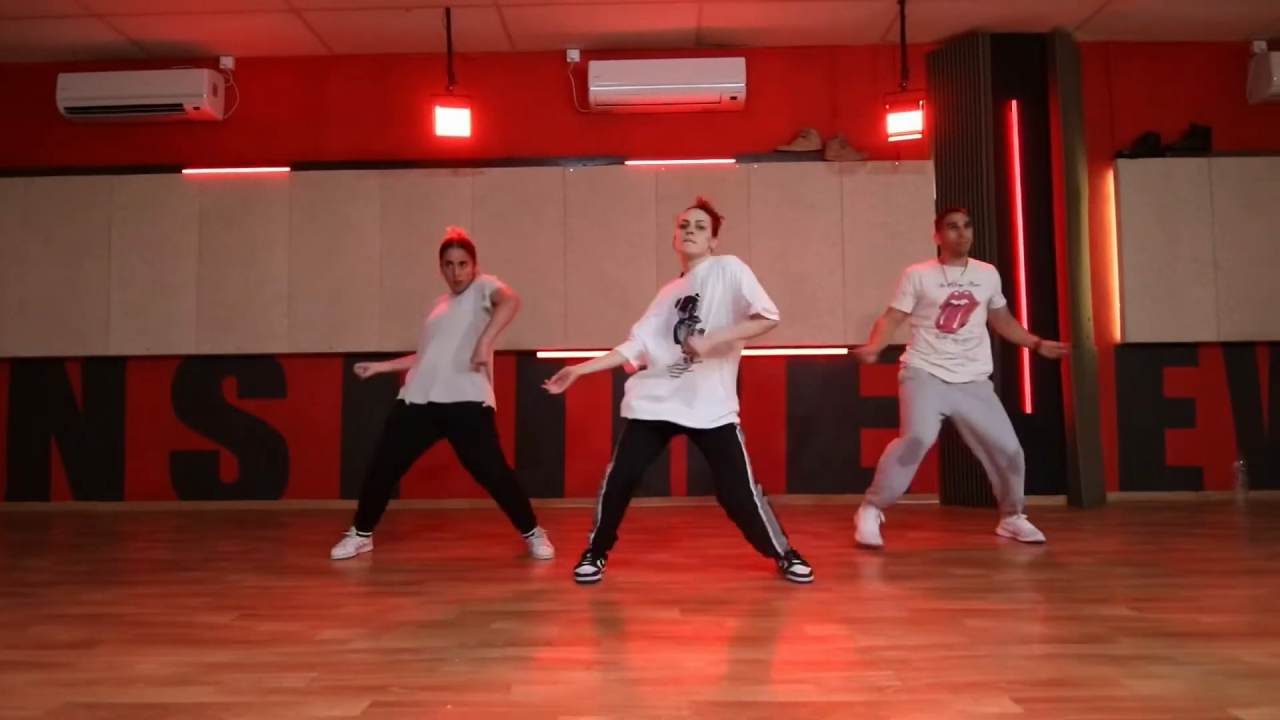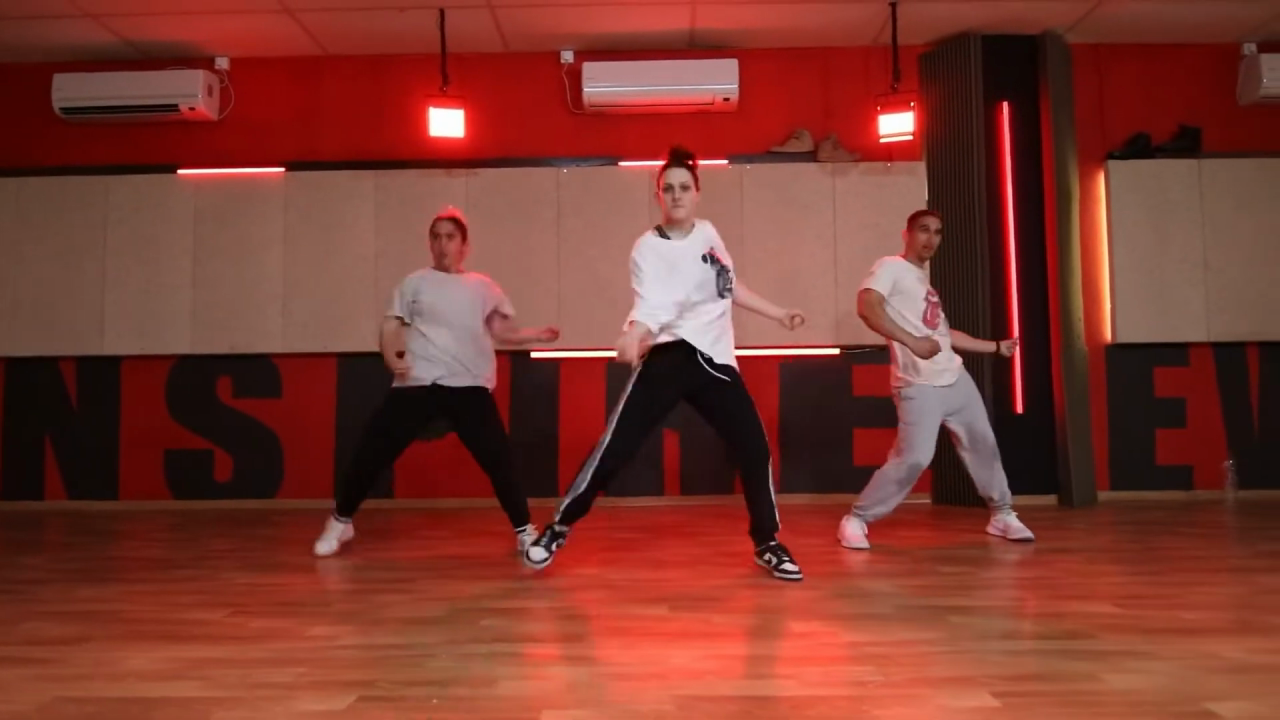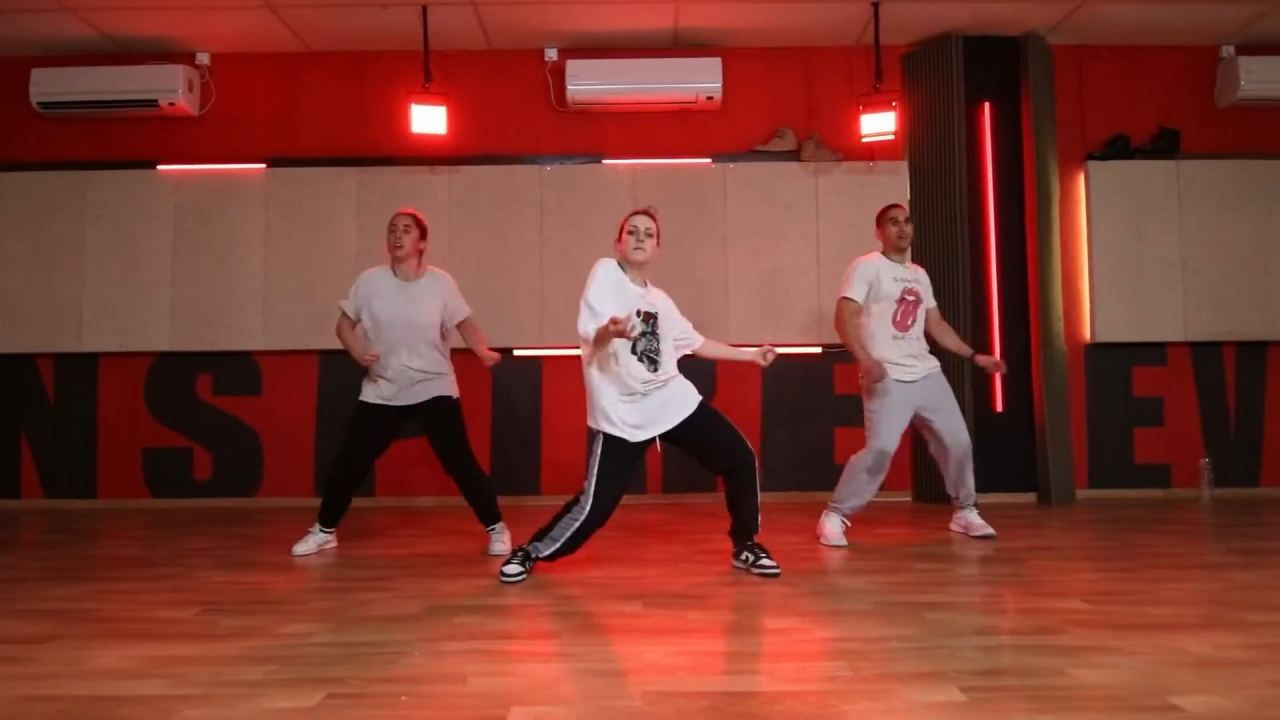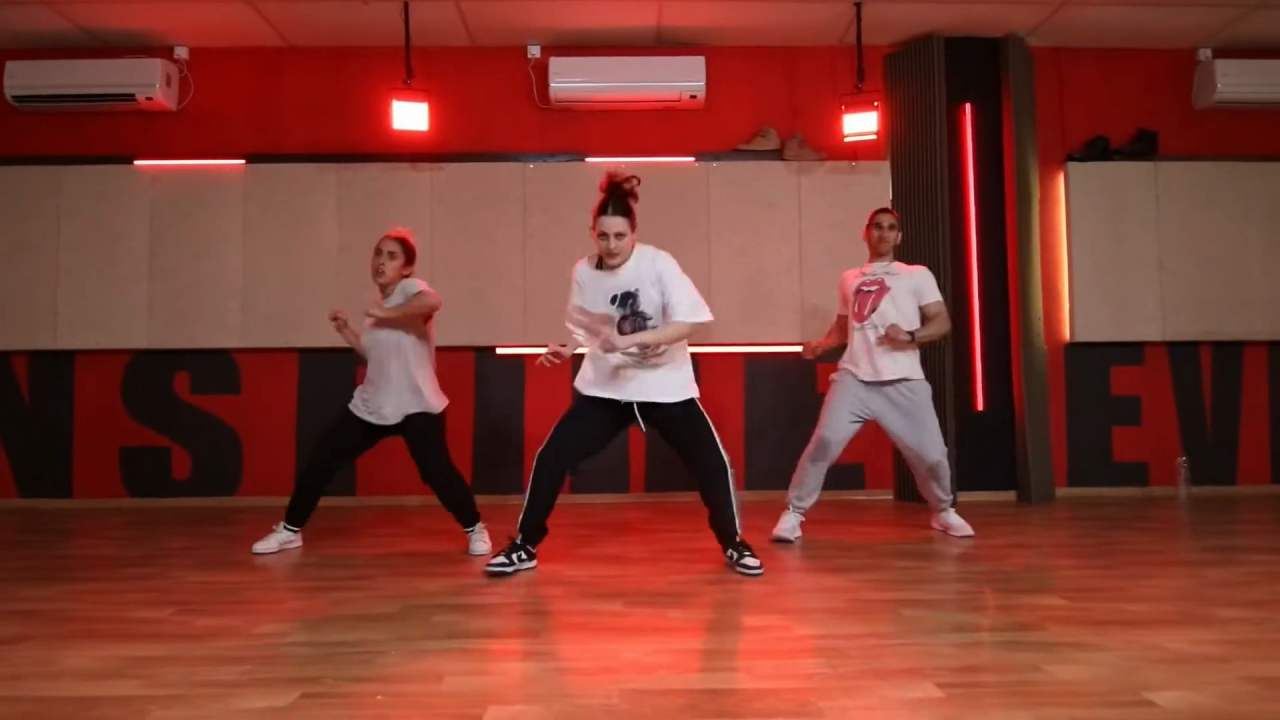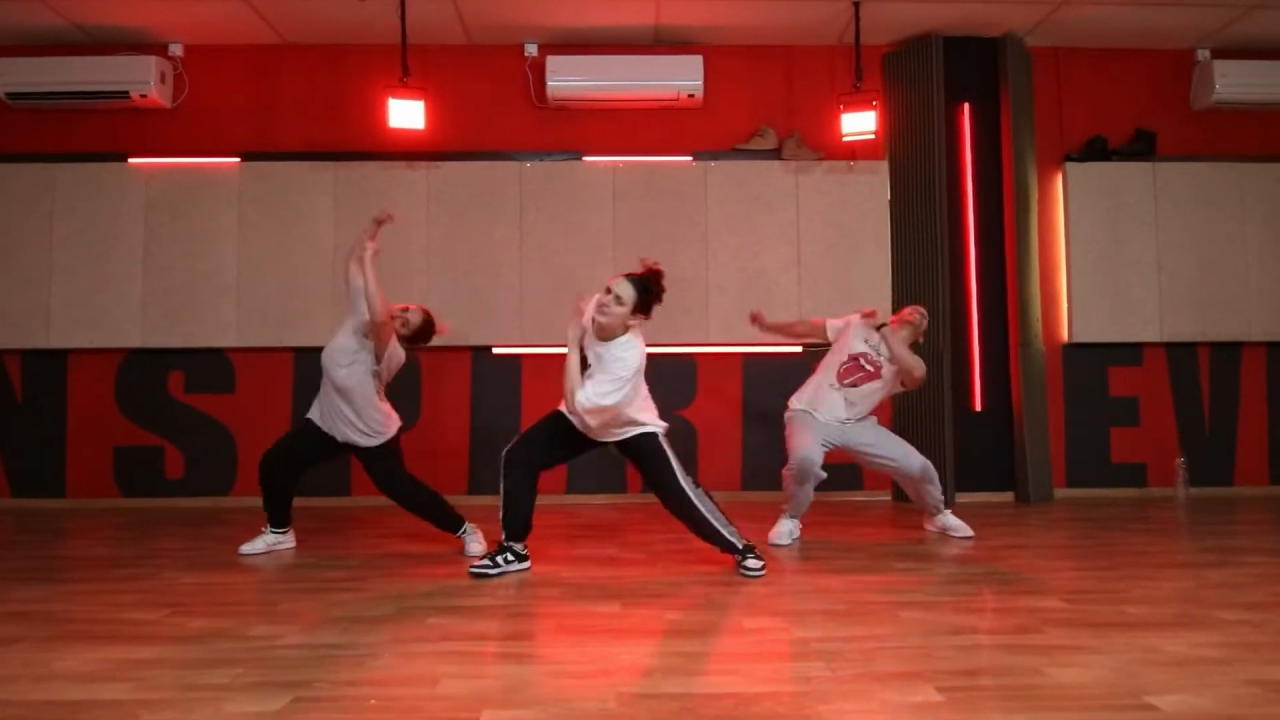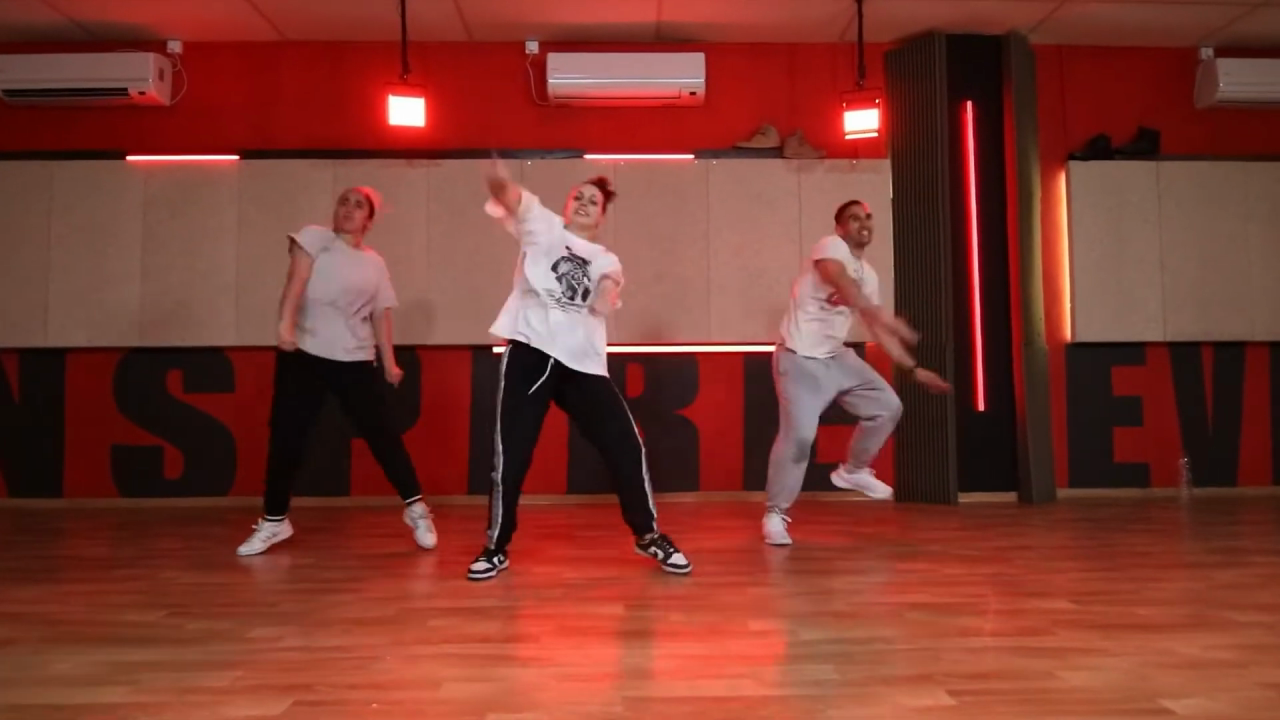
dt=0.4s
person 1, frame 1
left shoulder: (729, 269)
right shoulder: (670, 292)
left elbow: (767, 317)
right elbow: (637, 346)
left wrist: (716, 342)
right wrist: (580, 369)
left hip: (710, 405)
right hip: (653, 399)
left knee: (739, 492)
right knee: (618, 480)
left ankle: (783, 553)
right ankle: (596, 551)
person 1, frame 2
left shoulder: (706, 231)
right shoulder: (649, 248)
left elbow: (729, 286)
right elbow: (648, 311)
left wrist: (778, 314)
right wrist: (633, 340)
left hip: (715, 360)
right hip: (670, 353)
left knee: (755, 449)
right knee: (615, 447)
left ankle: (767, 543)
right ankle: (560, 526)
person 1, frame 3
left shoulder: (659, 298)
right shoulder: (605, 272)
left elbow: (694, 341)
right elbow: (591, 337)
left wrist: (750, 355)
right wrist: (610, 331)
left hip: (675, 401)
right hip: (621, 413)
left knee: (741, 460)
right knee: (596, 504)
left ankle: (745, 545)
right ankle: (530, 552)
person 1, frame 4
left shoulder: (659, 263)
right shoulder: (584, 272)
left elbow: (689, 322)
left wrist: (629, 340)
right wrist: (565, 349)
left hip: (667, 384)
right hip: (606, 387)
left knee: (712, 462)
right knee: (552, 457)
left ankle: (732, 543)
right ankle: (524, 546)
person 1, frame 5
left shoulder: (627, 354)
right shoulder: (592, 312)
left elbow: (584, 405)
left hip: (631, 425)
right hip: (579, 416)
left knee: (679, 493)
right knee: (518, 459)
left ankle: (739, 547)
right ankle: (514, 548)
person 1, frame 6
left shoulder: (606, 258)
right shoulder: (544, 226)
left elbow: (610, 284)
right elbow: (514, 200)
left wrist: (608, 289)
right wrist: (500, 181)
left hip: (583, 364)
right hip: (529, 351)
left knee: (626, 443)
right knee: (510, 458)
left ankle: (649, 535)
right ankle: (496, 548)
person 2, frame 1
left shoulder: (485, 287)
right shoulder: (441, 305)
left elbow: (511, 300)
left wrist: (486, 342)
right wrist: (379, 367)
left hip: (466, 401)
right hip: (418, 400)
left knee: (493, 471)
right knee: (382, 469)
left ankle: (532, 532)
right ankle: (361, 534)
person 2, frame 2
left shoulder: (483, 286)
right shoulder: (415, 281)
left elbow: (502, 333)
right elbow: (391, 328)
left wrist: (538, 335)
right wrist: (391, 356)
left hip: (471, 385)
right hip: (418, 382)
left knee: (497, 459)
right knee: (374, 449)
left ankle: (525, 530)
right ankle: (341, 520)
person 2, frame 3
left shoulder: (441, 282)
right shoulder: (370, 280)
left elbow: (465, 324)
right elbow: (344, 324)
left wrist: (483, 351)
right wrist: (358, 351)
left hip: (434, 390)
right hip: (381, 393)
left knee: (460, 461)
right knee: (349, 462)
left ankle: (495, 528)
right ankle: (324, 530)
person 2, frame 4
left shoulder: (412, 290)
right shoulder: (376, 310)
left elbow: (432, 302)
left wrist: (387, 315)
right wrist: (345, 329)
left hip: (418, 405)
right hip: (371, 406)
left knee: (437, 469)
right knee: (321, 461)
left ankle: (474, 527)
right ankle: (291, 529)
person 2, frame 5
left shoulder: (389, 353)
right shoulder: (362, 316)
left elbow: (379, 320)
right elbow: (355, 268)
left wrist: (368, 261)
right wrist: (373, 231)
left hip: (371, 433)
right hip: (326, 422)
left knee: (402, 490)
right knee: (273, 464)
left ankle: (465, 530)
right ankle: (279, 531)
person 2, frame 6
left shoulder: (374, 264)
right shoulder: (315, 238)
left elbow: (382, 314)
right elbow: (297, 277)
left wrist: (389, 362)
right wrist: (286, 324)
left hip: (355, 360)
right hip: (302, 354)
left knee: (383, 432)
right knee: (287, 440)
left ankle: (415, 508)
right ankle: (274, 521)
person 3, frame 1
left shoulder: (987, 274)
right shoulder: (917, 275)
left elbow: (1003, 320)
right elbow: (891, 320)
left wrist: (1040, 344)
right wrist: (871, 346)
left hip: (973, 383)
right hip: (924, 375)
left knee: (1008, 451)
right knee: (915, 439)
left ankle: (1012, 517)
right ankle: (872, 510)
person 3, frame 2
left shoulder: (922, 279)
right shoulder: (890, 267)
right elbow: (866, 306)
left wrist: (995, 347)
right wrist: (911, 341)
left hip: (955, 378)
right hip: (919, 386)
left knee: (983, 445)
right knee: (912, 460)
left ankle: (1002, 514)
right ankle: (856, 520)
person 3, frame 3
left shoulder: (920, 274)
right shoulder: (866, 267)
left elbow: (935, 324)
right elbow: (845, 316)
left wrist: (974, 355)
right wrist: (864, 359)
left hip: (927, 375)
right hip: (887, 380)
left knee: (957, 443)
right knee: (881, 449)
left ankle: (965, 511)
right ankle: (834, 515)
person 3, frame 4
left shoulder: (918, 275)
right shoulder: (849, 279)
left elbow: (942, 321)
left wrist: (912, 336)
right wrist: (821, 345)
left hip: (904, 383)
right hip: (854, 378)
left knee: (931, 454)
right knee: (826, 440)
left ankle: (943, 511)
right ankle: (794, 512)
person 3, frame 5
left shoulder: (910, 363)
right shoulder: (857, 325)
left elbow: (916, 373)
right elbow: (812, 328)
left wrist: (882, 329)
right wrist: (769, 326)
left hip: (853, 424)
right hip: (809, 416)
left knee: (919, 467)
right knee: (805, 461)
left ankle: (937, 514)
right ankle: (791, 517)
person 3, frame 6
left shoulder: (867, 274)
right shoulder: (830, 246)
left elbow: (880, 328)
right elbow: (842, 283)
left wrist: (913, 367)
right wrist: (874, 314)
left hip: (838, 356)
right hip: (800, 356)
left knee: (888, 406)
right knee: (799, 435)
left ankle: (853, 469)
right ankle: (775, 513)
